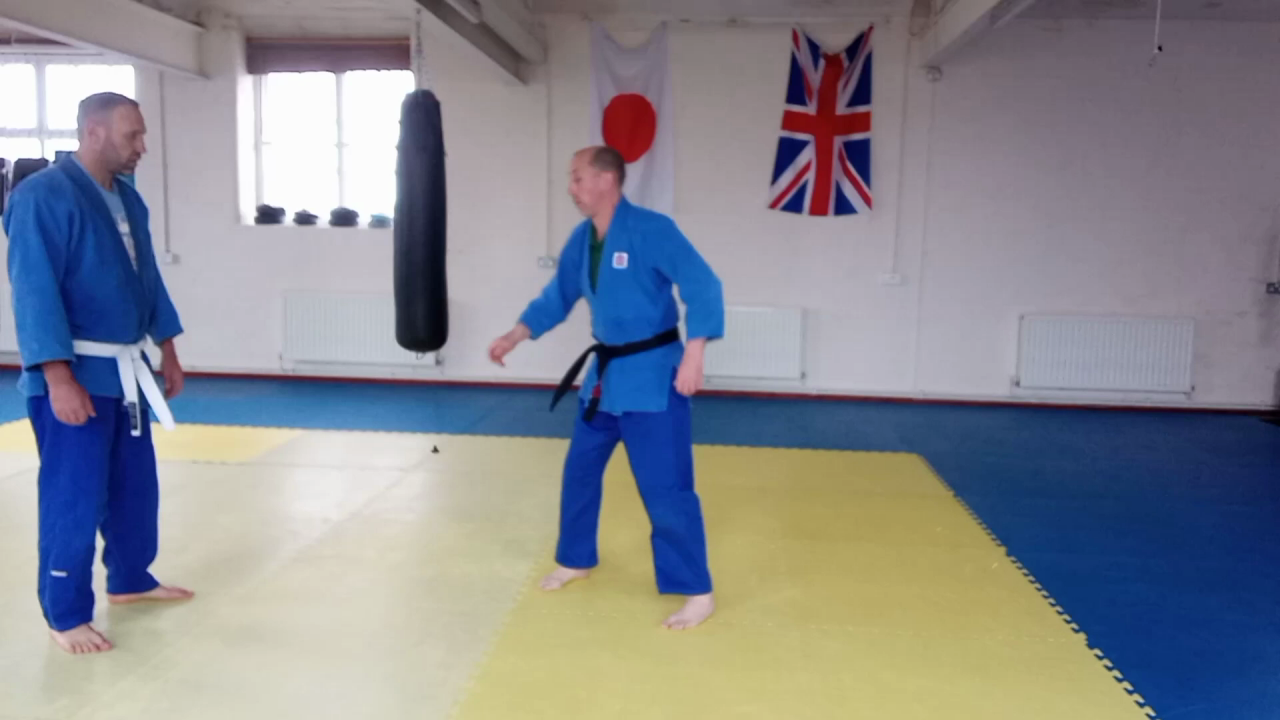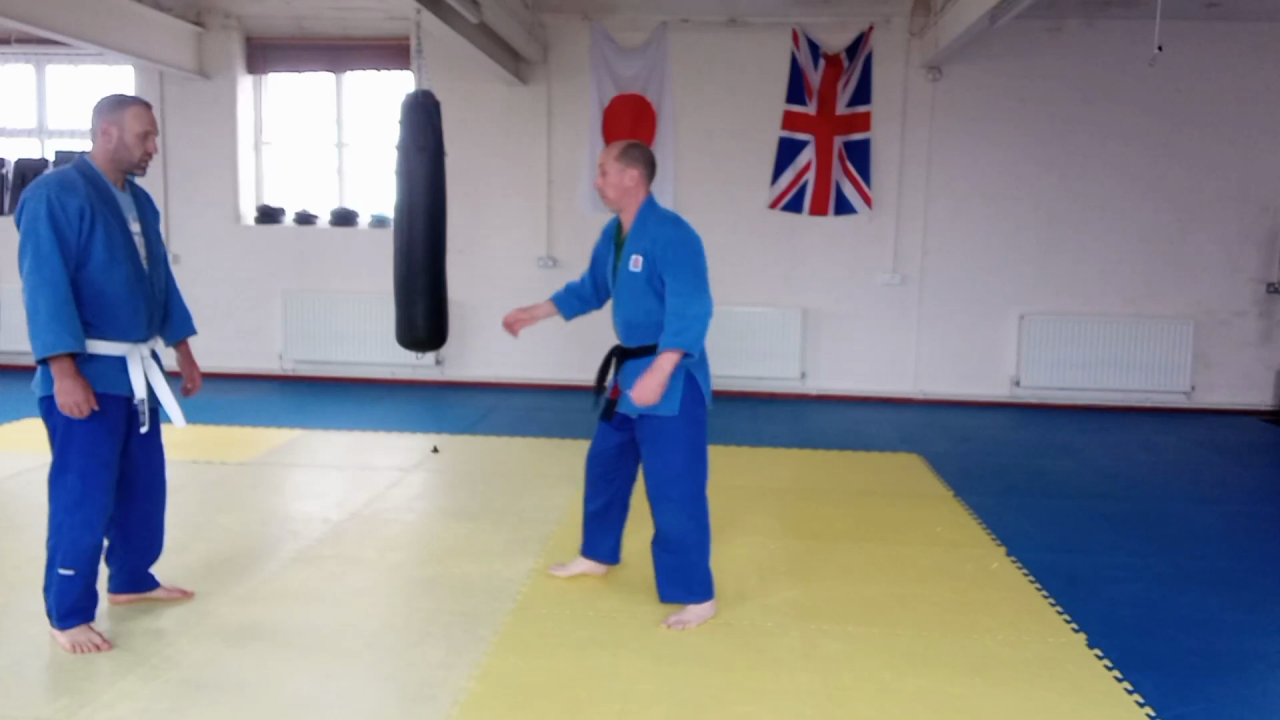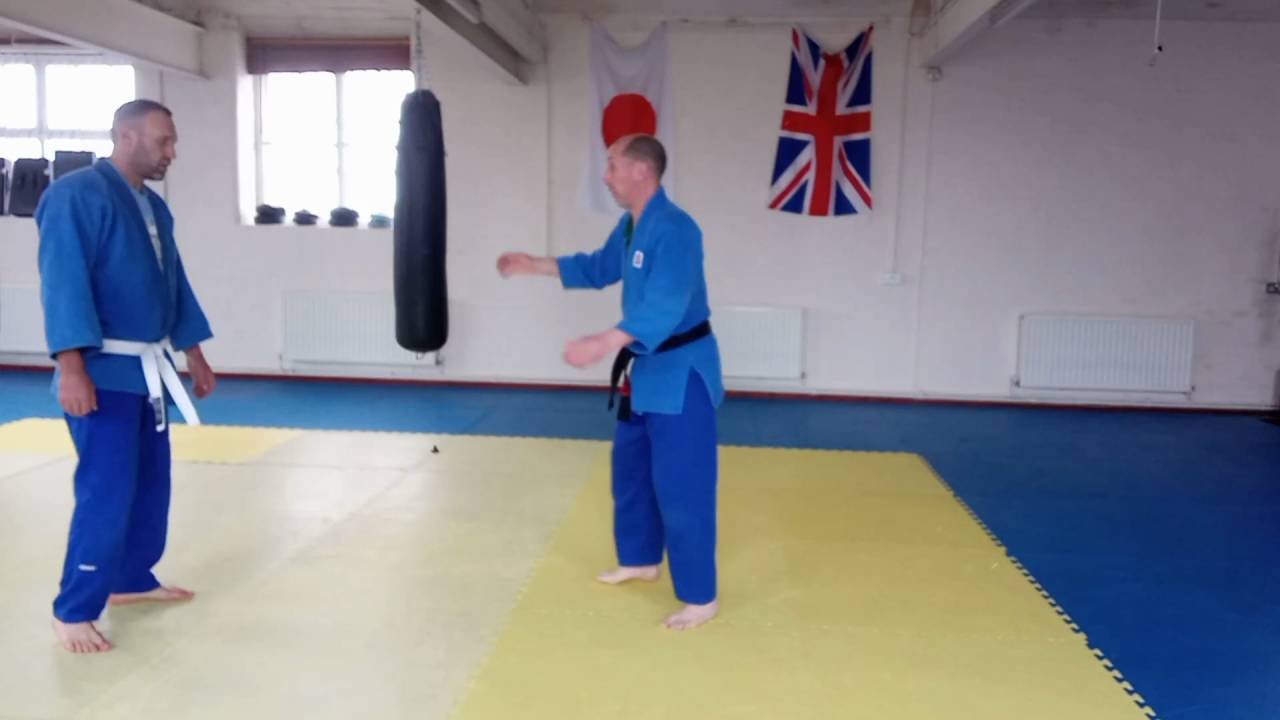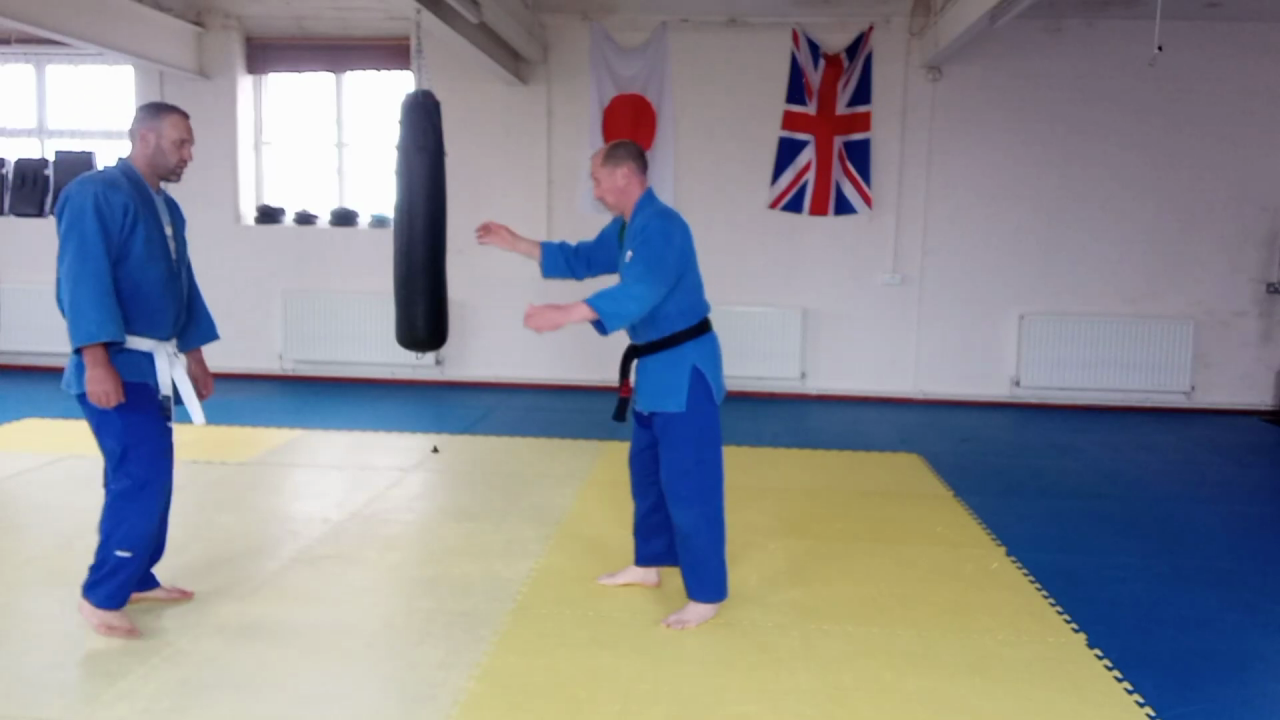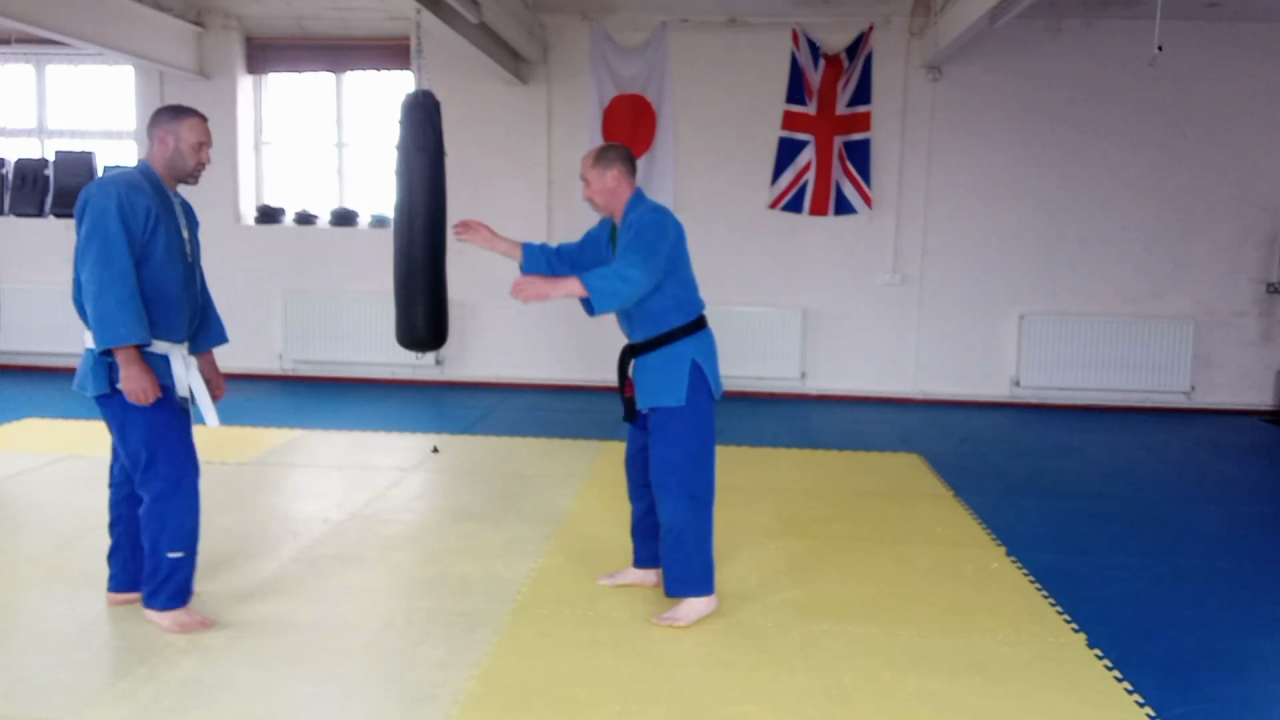
dt=0.2s
person 1, frame 1
left shoulder: (127, 198)
left elbow: (147, 278)
left wrist: (166, 350)
right wrist: (58, 377)
left hip: (123, 368)
right hip: (73, 373)
left knee: (136, 482)
right knee: (74, 495)
left ankle: (131, 580)
right ankle: (66, 615)
person 1, frame 2
left shoulder: (138, 201)
right shoulder: (54, 195)
left elbow: (160, 280)
right elbow: (47, 289)
left wrist: (182, 350)
right wrist: (63, 371)
left hip: (135, 367)
right hip: (85, 371)
left knee: (143, 482)
right knee: (84, 494)
left ankle: (131, 580)
right ankle: (68, 614)
person 1, frame 3
left shoulder: (153, 205)
right shoulder: (76, 195)
left elbow: (173, 284)
right elbow: (63, 286)
left wrist: (194, 353)
right wrist: (71, 367)
left hip: (146, 366)
right hip: (99, 369)
left knee: (149, 482)
right knee: (108, 490)
left ankle: (132, 580)
right ankle: (73, 611)
person 1, frame 4
left shoulder: (166, 207)
right shoulder: (96, 194)
left elbow: (182, 285)
right elbow: (84, 281)
left wrist: (194, 357)
right wrist: (97, 361)
left hip: (153, 362)
right hip: (112, 364)
left knee: (140, 475)
right knee: (144, 475)
left ankle: (134, 578)
right ankle: (103, 594)
person 1, frame 5
left shoulder: (179, 208)
right shoulder: (116, 195)
left elbow: (193, 288)
right elbow: (107, 284)
left wrist: (206, 358)
right wrist: (130, 362)
left hip: (163, 362)
right hip: (128, 366)
left knee: (138, 475)
right knee: (171, 475)
left ankle: (128, 579)
right ankle: (167, 596)
person 2, frame 1
left shoulder: (652, 230)
right shoulder: (582, 239)
left elbow: (704, 289)
right elbow: (558, 296)
left wrist: (693, 355)
right wrist: (514, 335)
left hip: (654, 371)
right hip: (607, 370)
left knee: (664, 484)
right knee: (580, 468)
left ankle: (697, 592)
right ankle: (574, 560)
person 2, frame 2
left shoulder: (672, 234)
right shoulder: (614, 233)
left elbow: (691, 311)
right elbow: (593, 288)
left wrist: (659, 372)
right wrist: (536, 312)
left hip: (671, 375)
right hip: (632, 370)
left knee: (674, 487)
right knee: (605, 464)
left ankle: (698, 597)
right ankle: (597, 554)
person 2, frame 3
left shoulder: (674, 229)
right shoulder: (631, 227)
left elbow: (665, 306)
right elbow: (599, 268)
left wrist: (603, 343)
right wrist: (535, 266)
left hip: (682, 369)
right hip: (651, 367)
left knee: (681, 483)
right knee: (632, 467)
left ankle: (701, 596)
right ankle: (639, 560)
person 2, frame 4
left shoulder: (661, 226)
right shoulder: (624, 229)
left elbow: (636, 296)
right elbow: (583, 258)
left wrist: (565, 315)
right wrist: (517, 243)
left hip: (685, 367)
right hip: (656, 365)
left knee: (689, 482)
right knee: (648, 470)
left ankle: (706, 594)
right ankle: (649, 563)
person 2, frame 5
left shoulder: (653, 222)
right shoulder: (611, 230)
left elbow: (628, 280)
right elbow: (564, 257)
left wrist: (552, 289)
right wrist: (495, 242)
left hip: (682, 364)
right hip: (652, 363)
left knee: (678, 479)
right knee: (643, 470)
left ankle: (696, 592)
right ankle: (649, 565)
